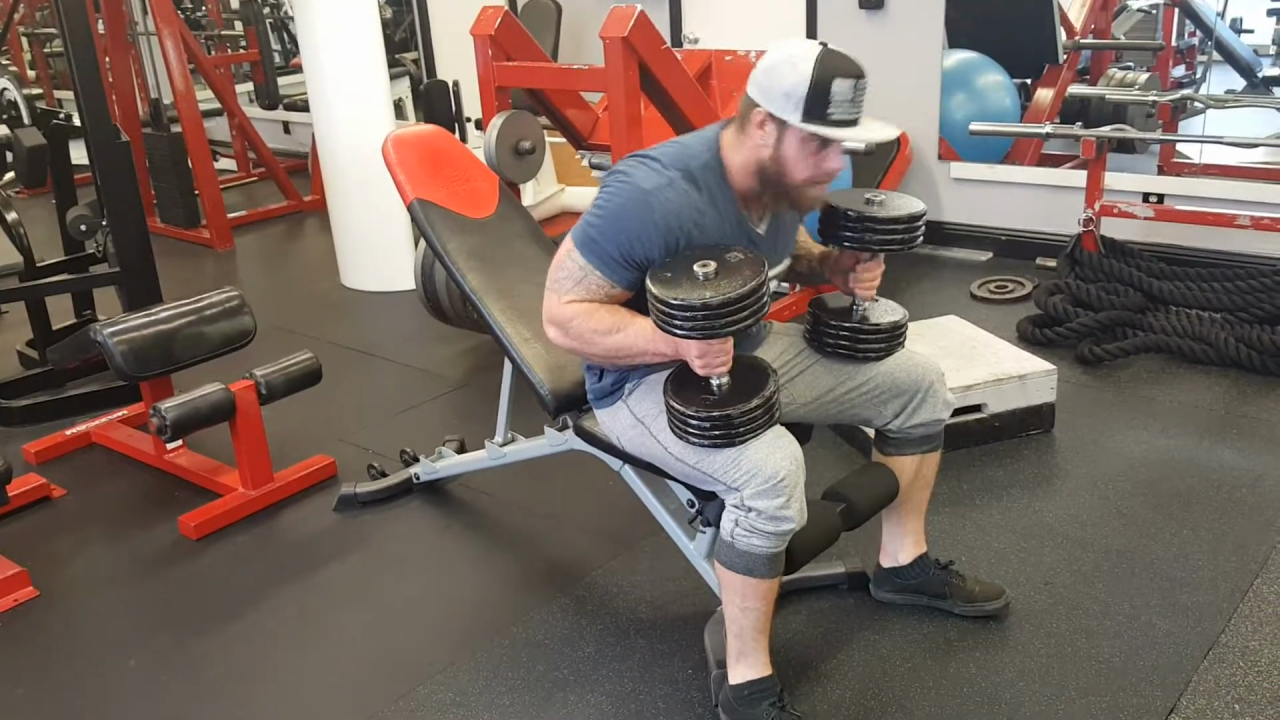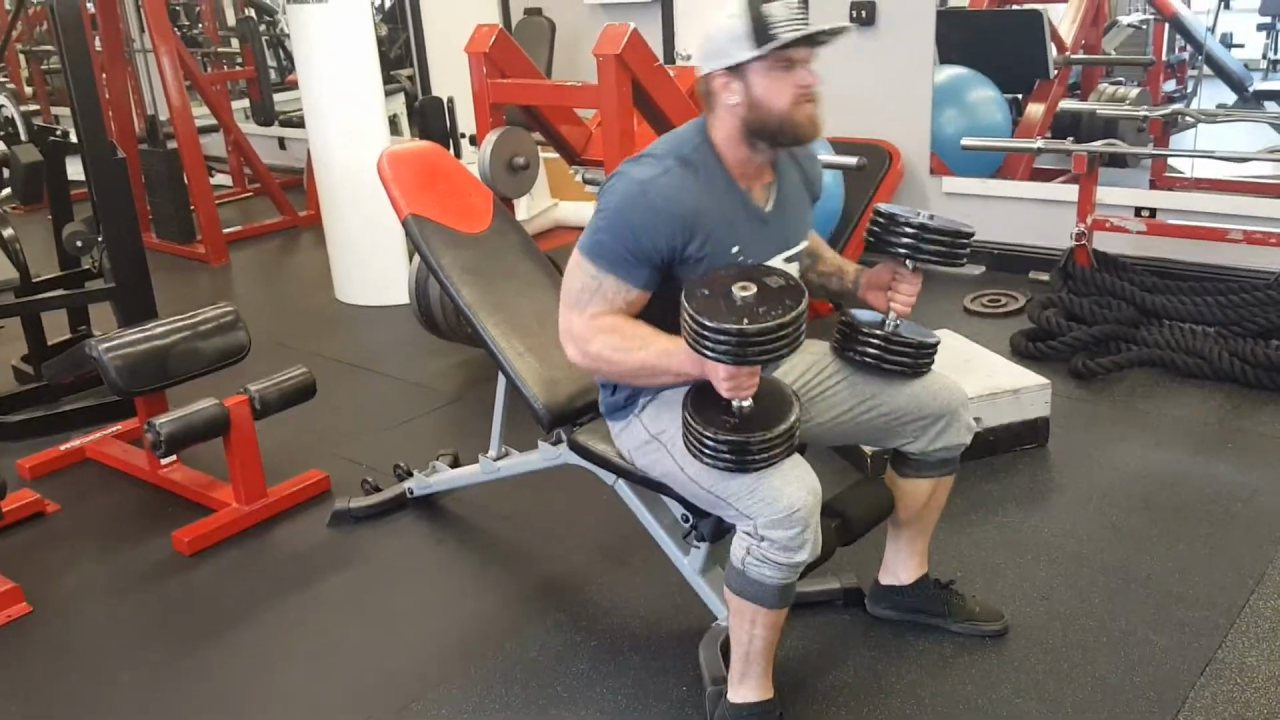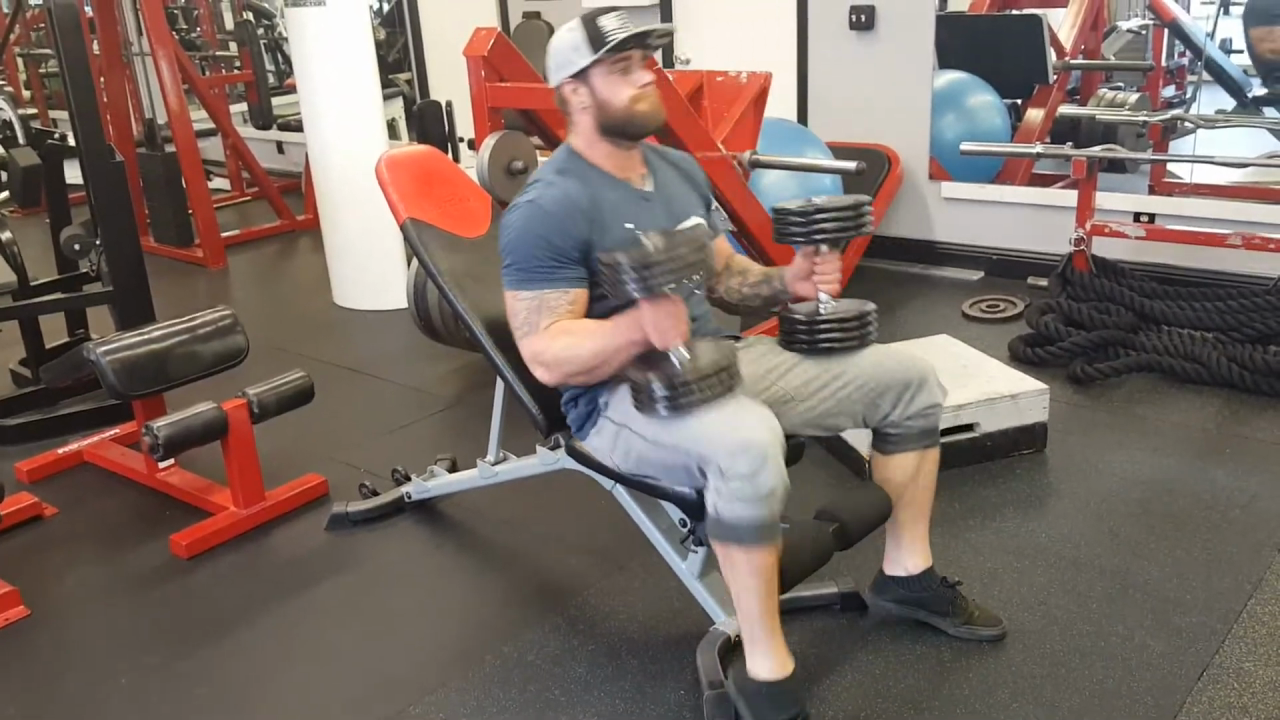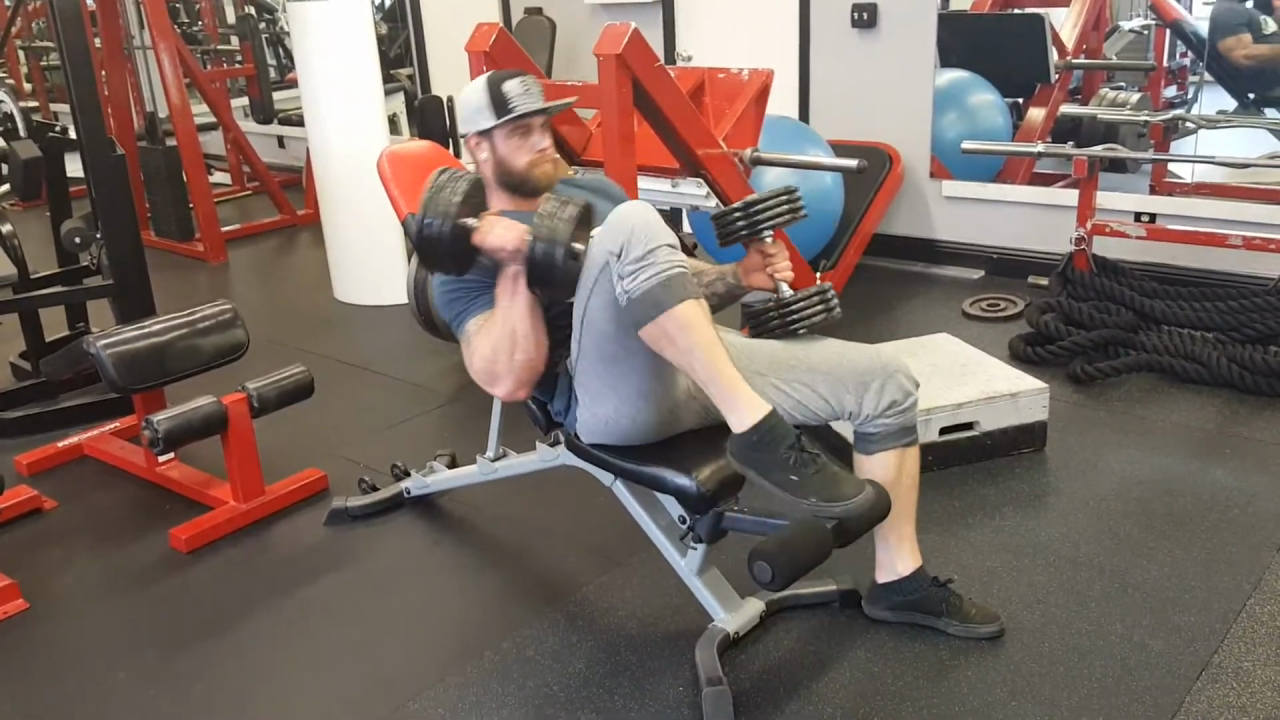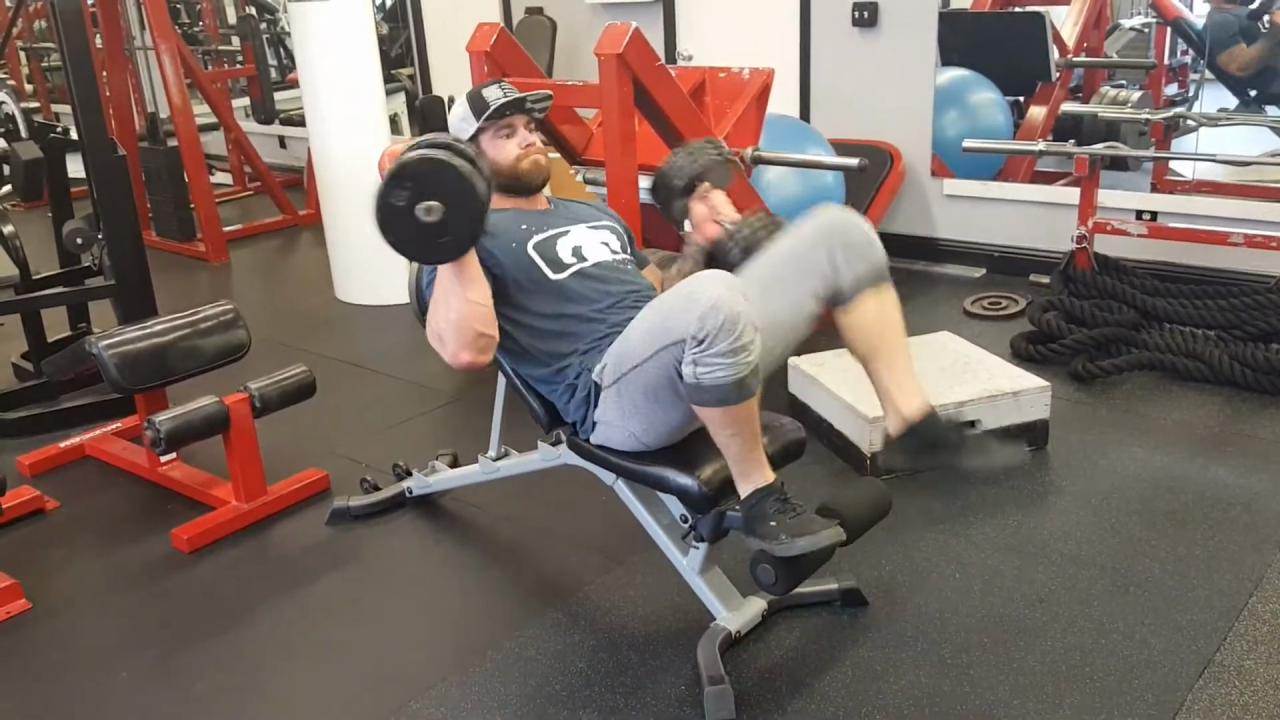
dt=0.5s
person 1, frame 1
left shoulder: (787, 179)
right shoulder: (655, 196)
right elbow: (564, 313)
left wrist: (829, 268)
right wrist: (679, 342)
left hip: (748, 349)
right hip: (649, 379)
left knee: (919, 384)
right knee: (772, 470)
left ankle: (902, 563)
person 1, frame 2
left shoulder: (795, 160)
right shoulder: (655, 191)
right elbow: (583, 332)
left wrist: (857, 282)
right wrist: (703, 362)
left hip: (773, 363)
right hip: (665, 392)
left knee: (943, 409)
right knee: (787, 504)
left ankle: (902, 581)
person 1, frame 3
left shoulder: (676, 168)
right shoulder: (546, 209)
right elbow: (549, 358)
left wrist: (785, 282)
right wrist: (638, 329)
right hip: (623, 401)
left knee: (912, 382)
right knee: (749, 445)
left ankle: (906, 574)
person 1, frame 4
left shoulder: (596, 194)
right shoulder: (471, 257)
left elbow: (672, 279)
right elbow: (509, 381)
left wrist: (738, 278)
right wrist: (513, 268)
left hip: (693, 365)
right hip: (609, 395)
left knee: (885, 382)
right knee: (633, 226)
left ankle: (899, 580)
right ankle: (755, 429)
person 1, frame 5
left shoulder: (593, 214)
right shoulder: (479, 245)
right elbow: (467, 350)
left wrist: (702, 244)
left hip: (706, 353)
right hip: (615, 400)
left knee: (839, 229)
right knee: (711, 302)
left ankle: (915, 428)
right ankle: (759, 497)
